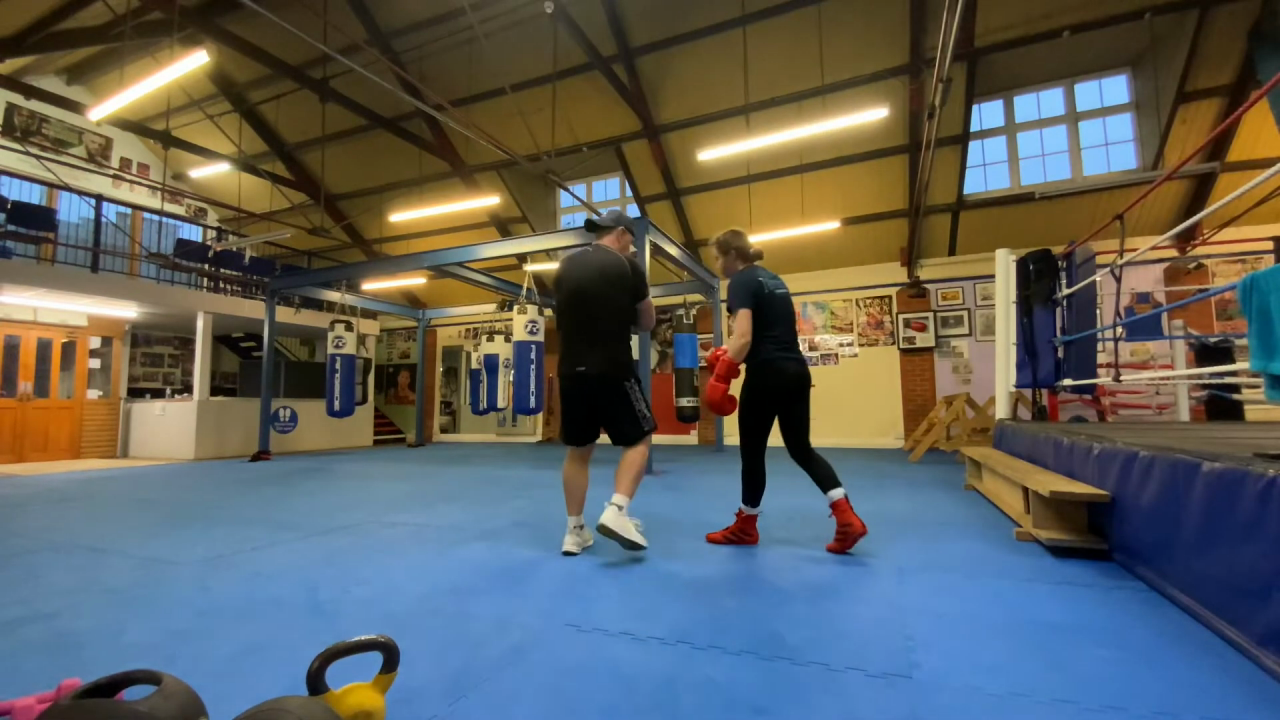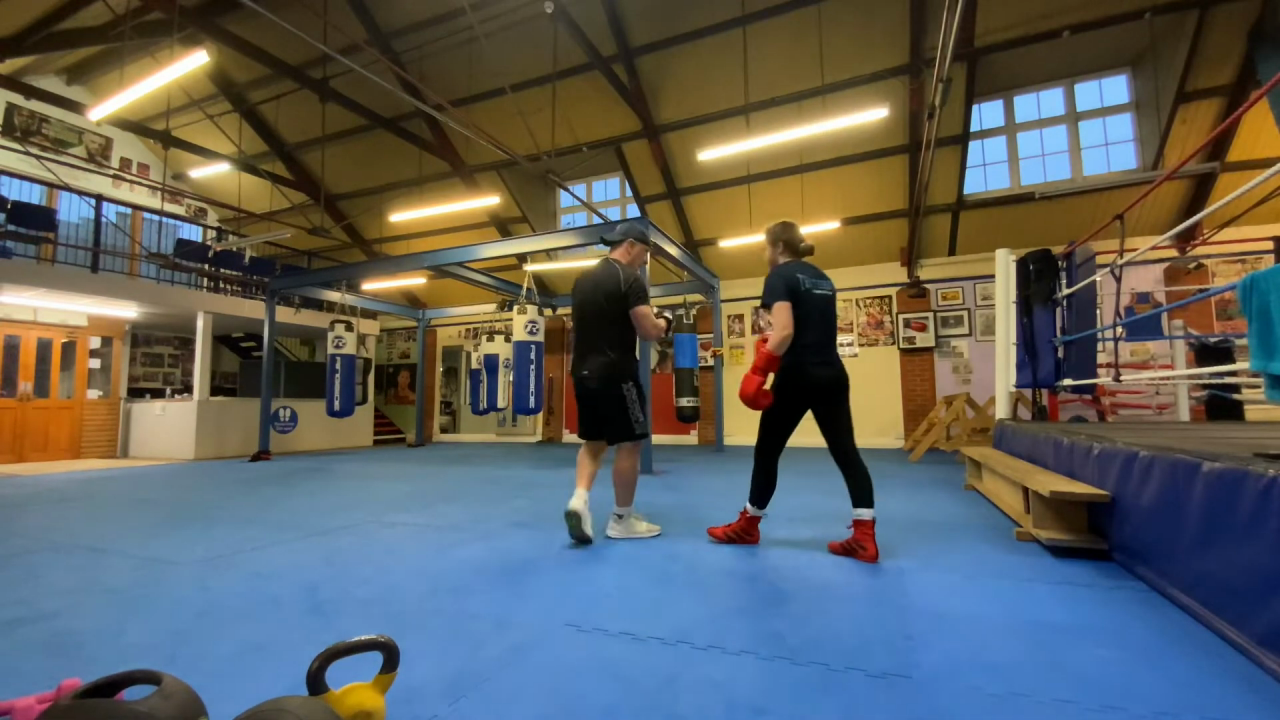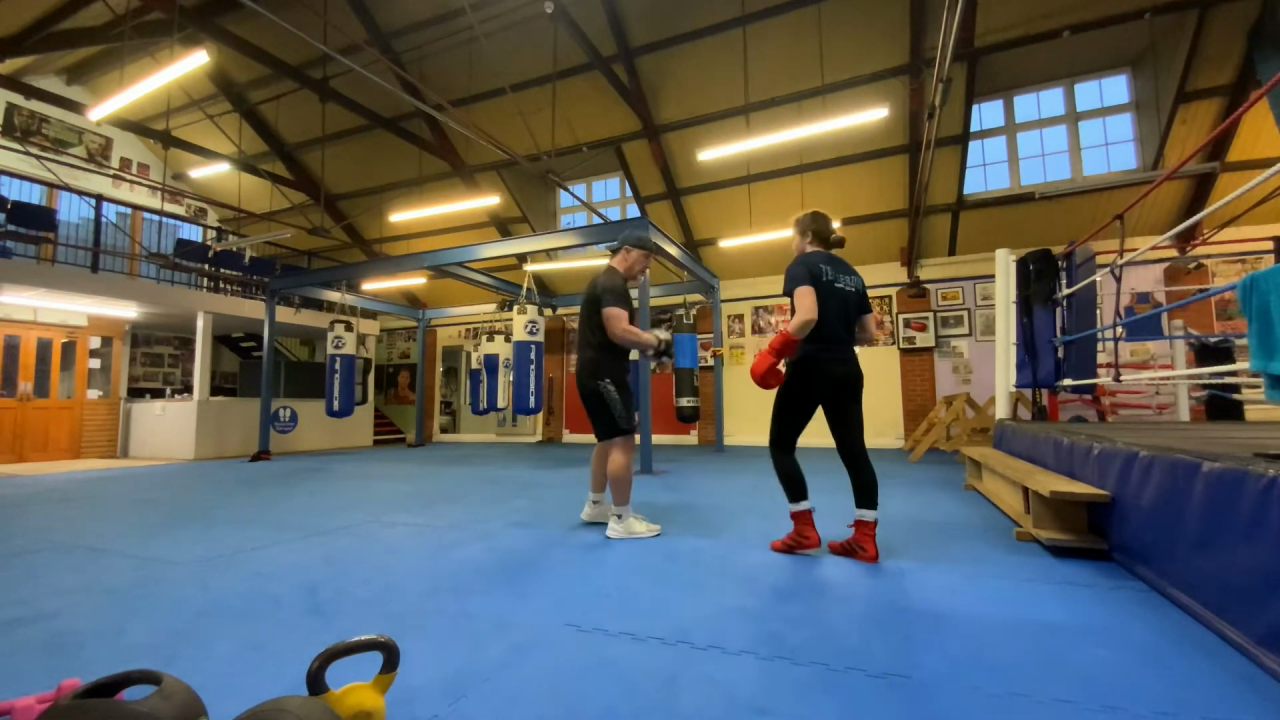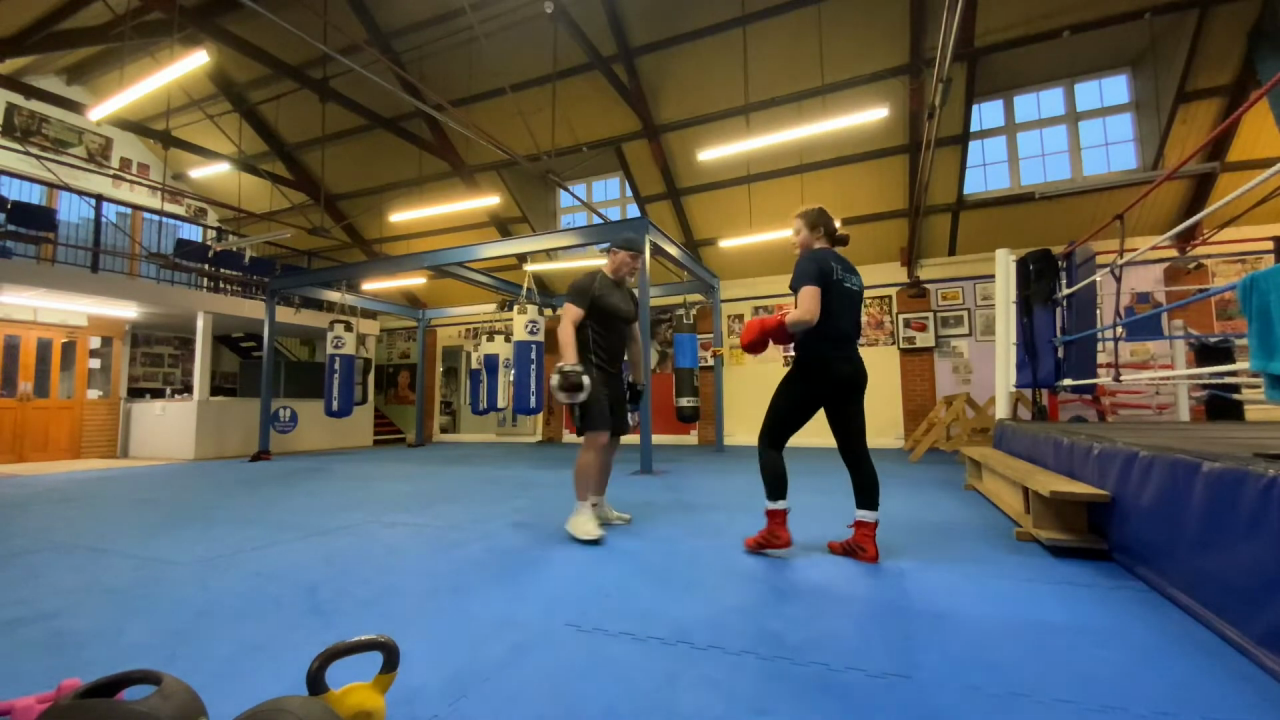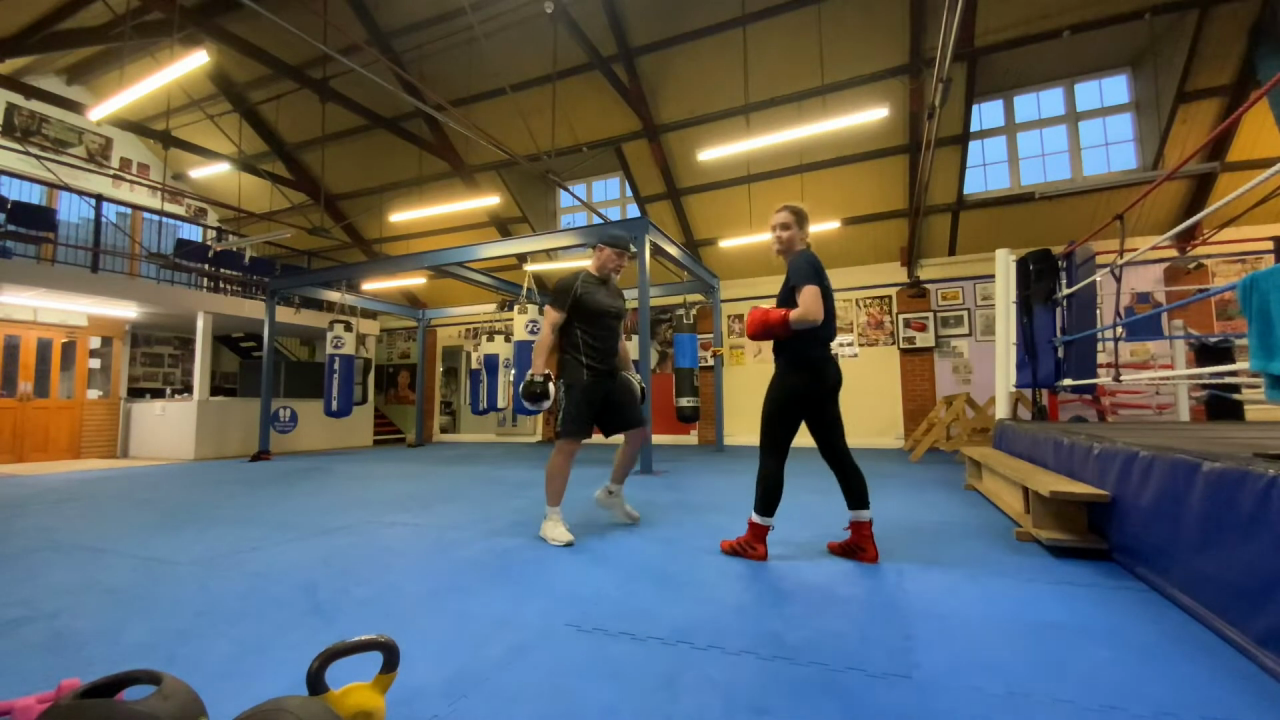
dt=0.3s
person 1, frame 1
left shoulder: (741, 282)
right shoulder: (772, 279)
left elbow: (743, 338)
left wrist: (719, 379)
right wrist: (727, 355)
left hip: (767, 374)
right hip: (796, 371)
left knee: (752, 451)
right knee: (800, 447)
left ankle: (745, 527)
right ankle: (847, 518)
person 1, frame 2
left shoulder: (779, 277)
right shoulder: (822, 278)
left elbow: (783, 331)
left wrist: (758, 371)
left hip: (798, 376)
right hip: (833, 375)
left knee: (767, 451)
right knee: (845, 452)
left ankle: (747, 526)
right ankle: (865, 538)
person 1, frame 3
left shoulder: (802, 266)
right shoulder: (851, 274)
left elbow: (807, 316)
right elbow: (868, 334)
left wrist: (774, 352)
left hip: (810, 370)
right hip: (847, 371)
left knee: (781, 445)
right knee: (854, 451)
left ankle: (804, 529)
right ankle: (865, 538)
person 1, frame 4
left shoulder: (810, 261)
right shoulder: (848, 270)
left elbow: (807, 315)
left wrist: (767, 327)
left hip: (813, 368)
right hip: (849, 369)
left knee: (770, 441)
right knee: (855, 451)
left ankle: (776, 527)
right ankle: (864, 539)
person 1, frame 5
left shoulder: (801, 263)
right shoulder: (811, 265)
left elbow: (812, 315)
left wrist: (771, 321)
right wrist: (781, 326)
left hip: (799, 372)
right hip: (823, 371)
left knee: (772, 453)
right knee: (837, 453)
left ankle: (755, 540)
right ankle: (863, 540)
person 2, frame 1
left shoulder: (565, 267)
right shoulder: (628, 267)
right elbow: (646, 323)
left hip: (572, 370)
right hip: (612, 369)
left knee: (578, 449)
right knee: (638, 440)
left ankle: (575, 529)
right ankle: (616, 511)
person 2, frame 2
left shoulder: (583, 279)
right shoulder: (629, 279)
right elbow: (649, 332)
right wrist: (663, 323)
left hip: (584, 372)
right hip: (615, 373)
left knee: (592, 443)
right knee: (629, 445)
left ankle: (579, 502)
right ankle: (621, 520)
person 2, frame 3
left shoulder: (611, 284)
right shoulder: (611, 283)
right elbow: (619, 332)
left wrist: (650, 340)
right wrist: (656, 342)
left hip: (605, 372)
right hip: (602, 373)
left knee: (611, 440)
right knee: (623, 441)
left ankle: (595, 504)
right ankle: (622, 520)
person 2, frame 4
left shoulder: (628, 295)
right shoulder: (588, 285)
left elbow: (633, 339)
right elbow: (566, 324)
left wrist: (637, 378)
right wrist: (568, 364)
left hip: (613, 375)
right hip: (587, 374)
left knee: (611, 441)
right knee: (596, 439)
left ankle: (597, 506)
right ankle: (581, 514)
person 2, frame 5
left shoulder: (615, 292)
right shoulder: (573, 285)
right elbow: (549, 328)
left wrist: (631, 373)
right wrist: (540, 371)
left hip: (611, 375)
right hip: (580, 376)
left knee: (637, 432)
right knee: (568, 444)
left ankle: (611, 493)
right ankle: (552, 518)
